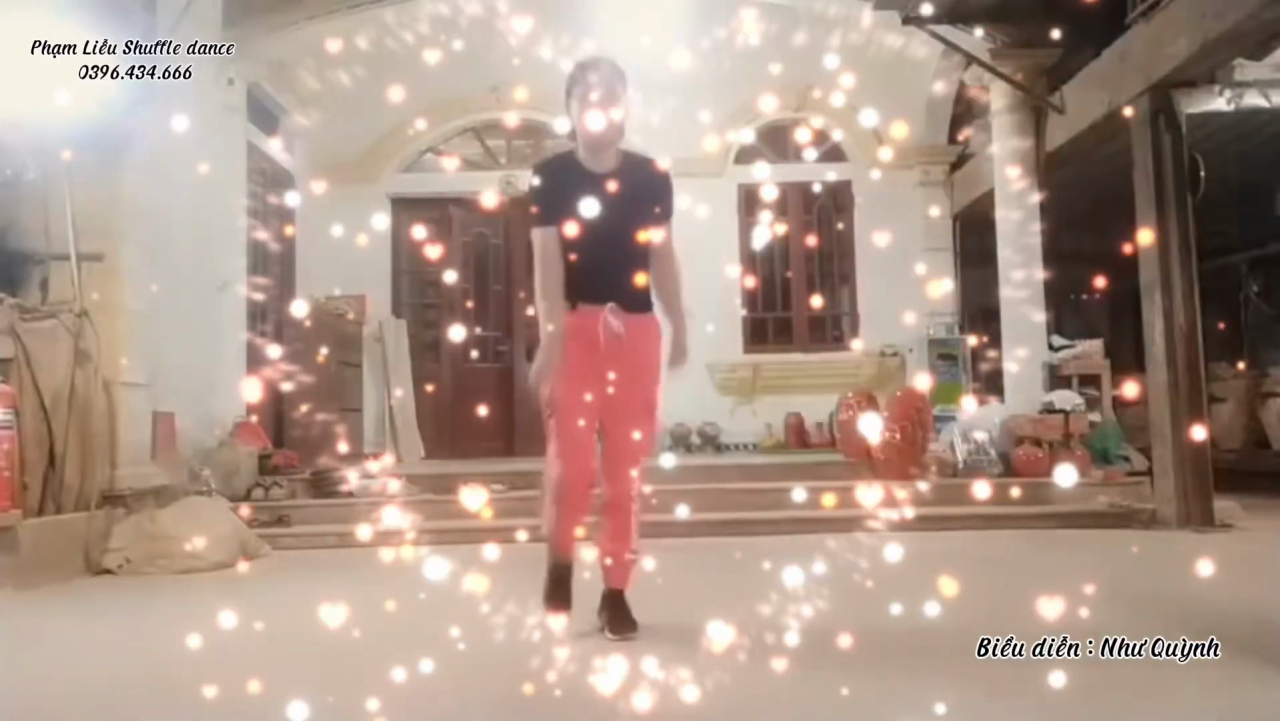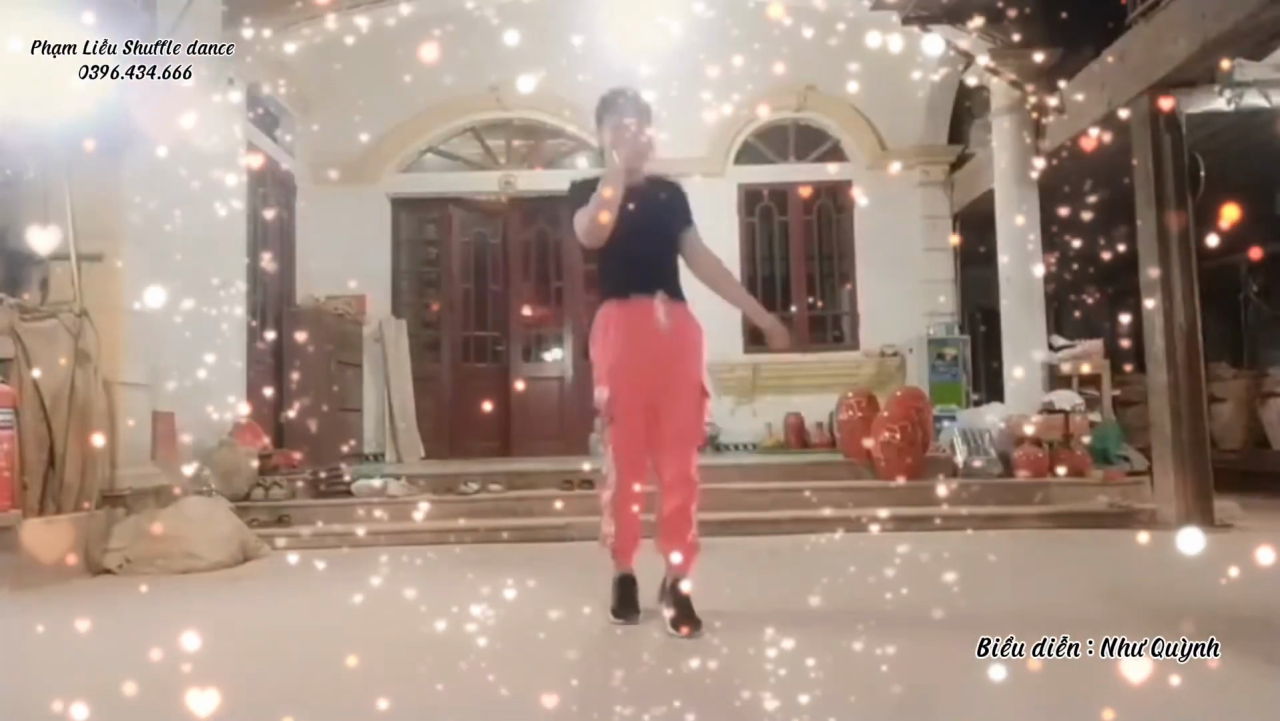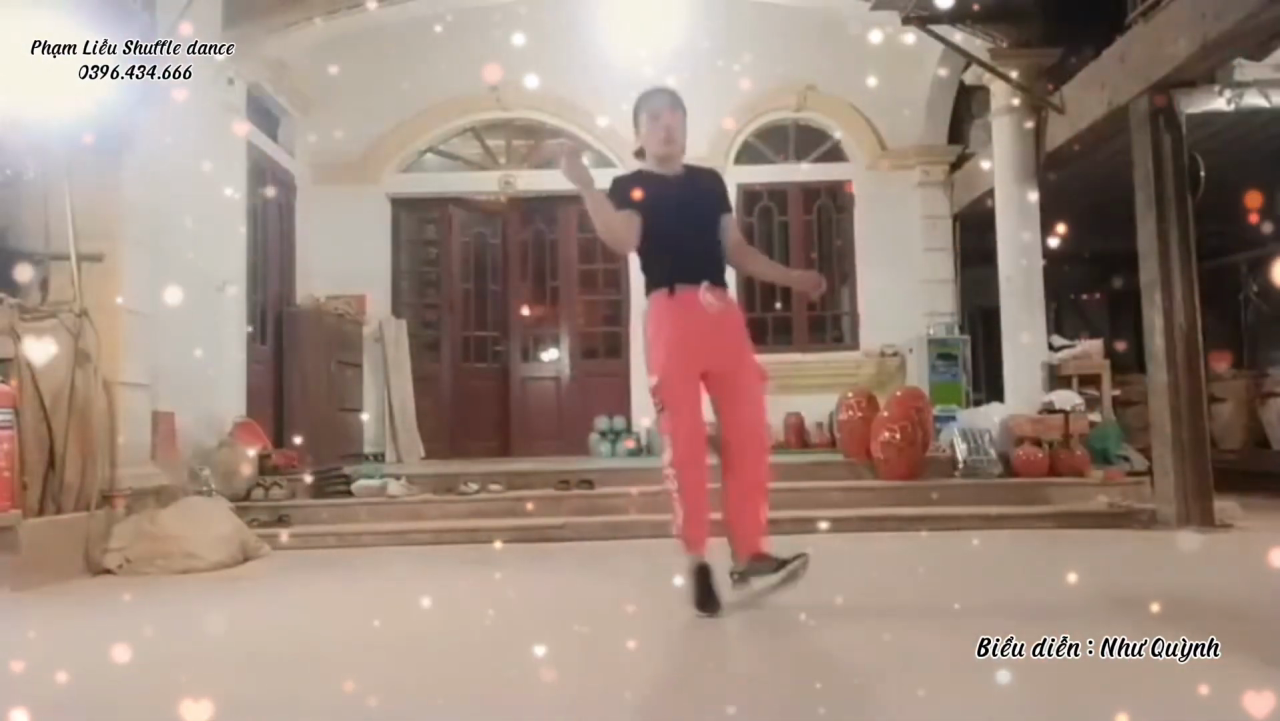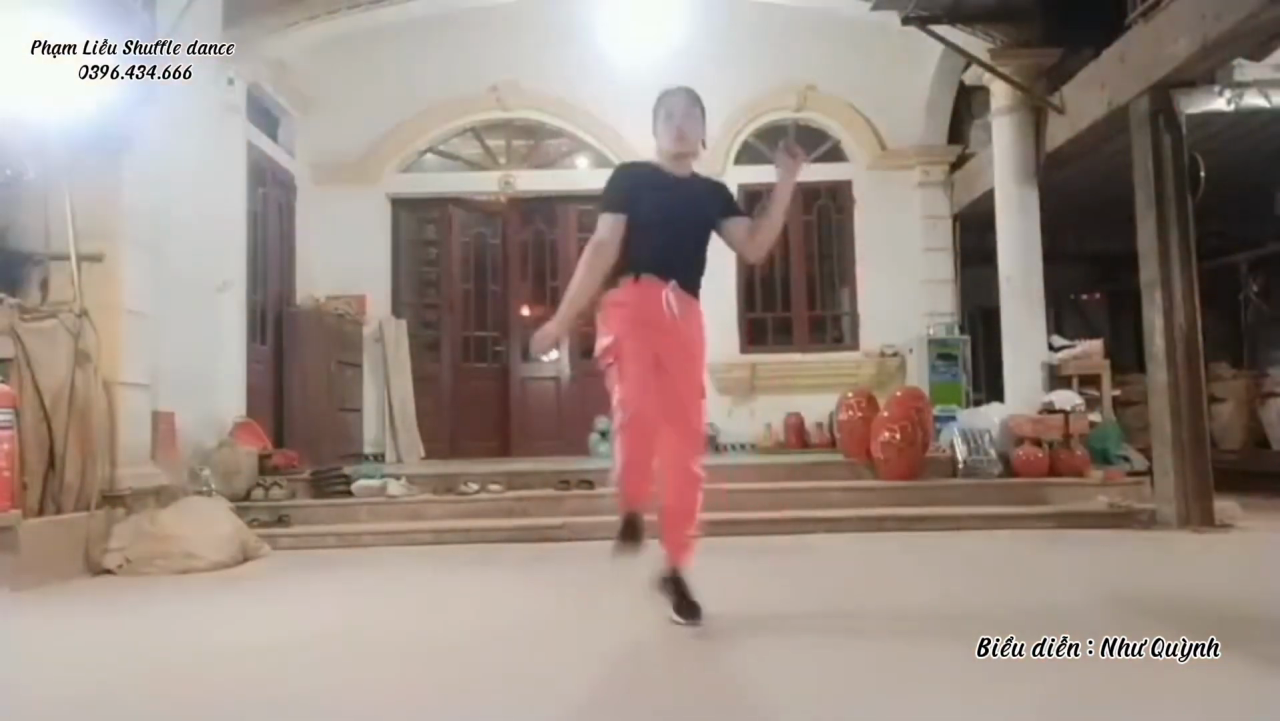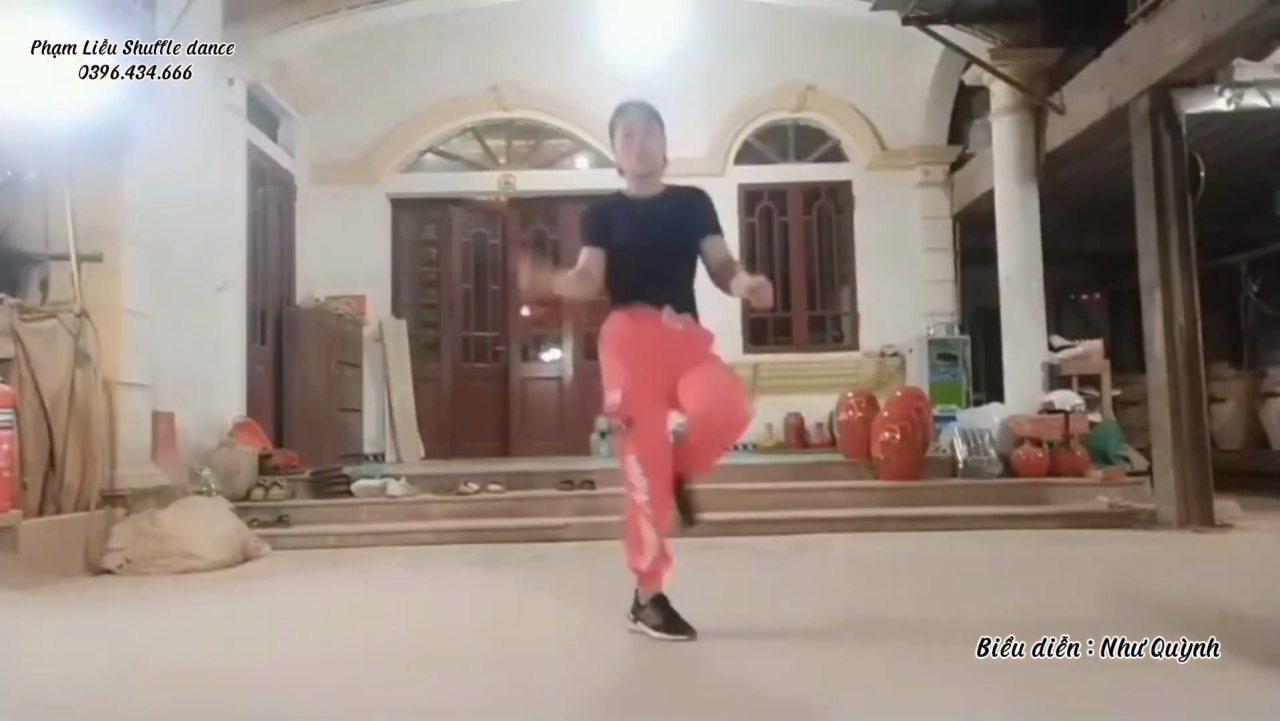
dt=1s
person 1, frame 1
left shoulder: (650, 176)
right shoulder: (551, 174)
right elbow: (547, 262)
left wrist: (678, 327)
right wrist: (551, 338)
left hip: (635, 330)
right hip: (575, 330)
left knee: (626, 469)
right knee: (570, 461)
left ankle: (615, 590)
right ankle: (560, 559)
person 1, frame 2
left shoulder: (669, 192)
right shoulder: (586, 190)
left elbow: (700, 260)
right elbow: (591, 233)
left wrist: (758, 313)
right wrist: (615, 172)
left hip: (676, 325)
right hip: (621, 325)
left knee: (680, 460)
right knee: (626, 456)
left ankle: (677, 582)
right ankle: (624, 574)
person 1, frame 3
left shoulder: (709, 182)
right shoulder: (630, 187)
left elbow: (736, 249)
right elbow: (621, 239)
left wrist: (793, 278)
right wrist: (585, 185)
left hip: (722, 312)
right hip: (671, 315)
left knee: (747, 436)
right knee: (683, 441)
left ankle: (749, 556)
right ankle: (697, 560)
person 1, frame 4
left shoulder: (713, 194)
right shoulder: (629, 178)
left elbow: (753, 249)
right elbow: (602, 247)
left wrist: (786, 184)
right wrist: (563, 318)
left hip: (682, 320)
right hip: (630, 307)
left knee: (686, 448)
right knee: (639, 412)
left ankle: (676, 568)
right ankle: (631, 513)
person 1, frame 5
left shoulder: (694, 202)
right shoulder: (604, 211)
left elbow: (719, 264)
right elbow: (590, 278)
left wrist: (745, 282)
right wrist: (550, 280)
left hip: (686, 336)
right hip: (630, 336)
left knee: (728, 408)
right knee: (644, 462)
left ankle: (679, 466)
right ankle: (649, 595)
